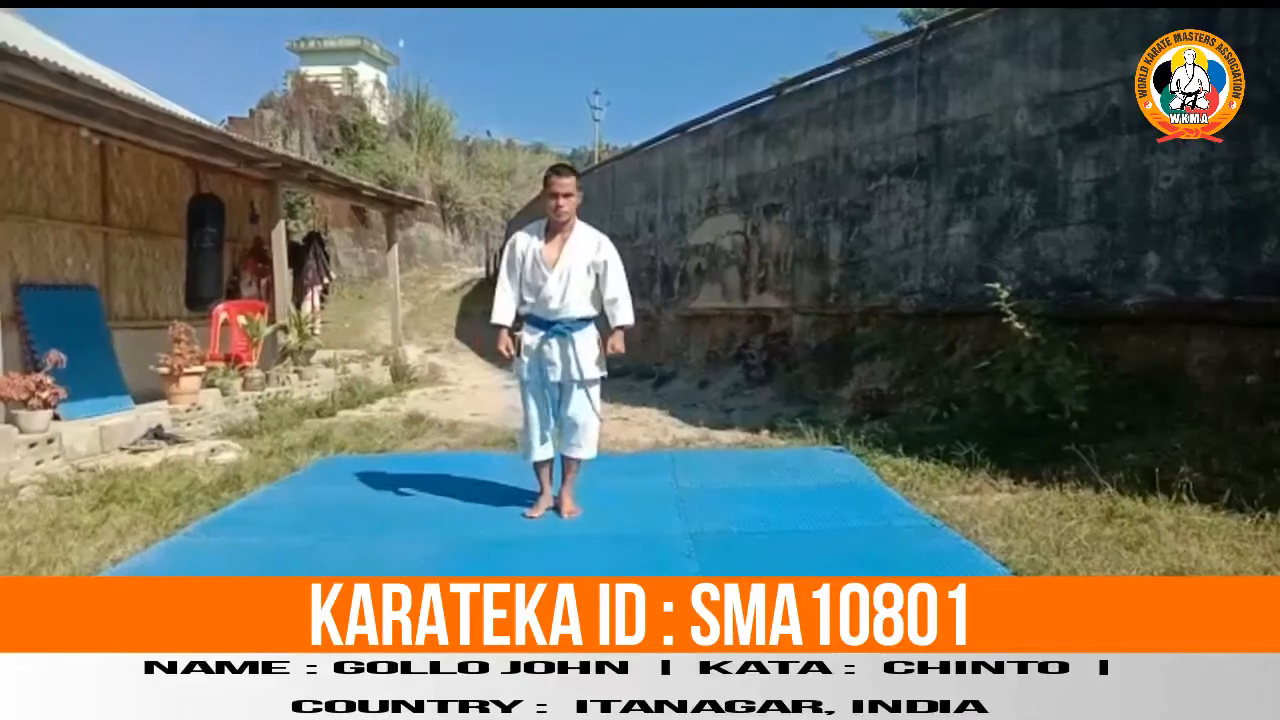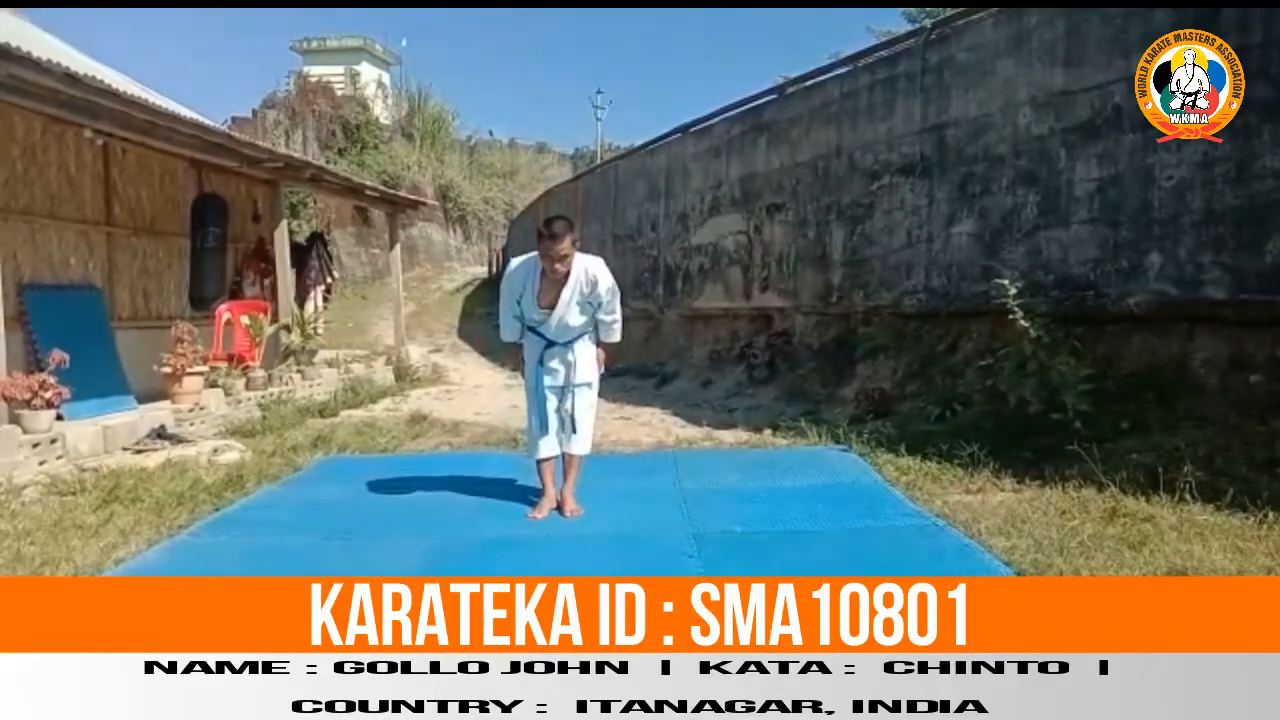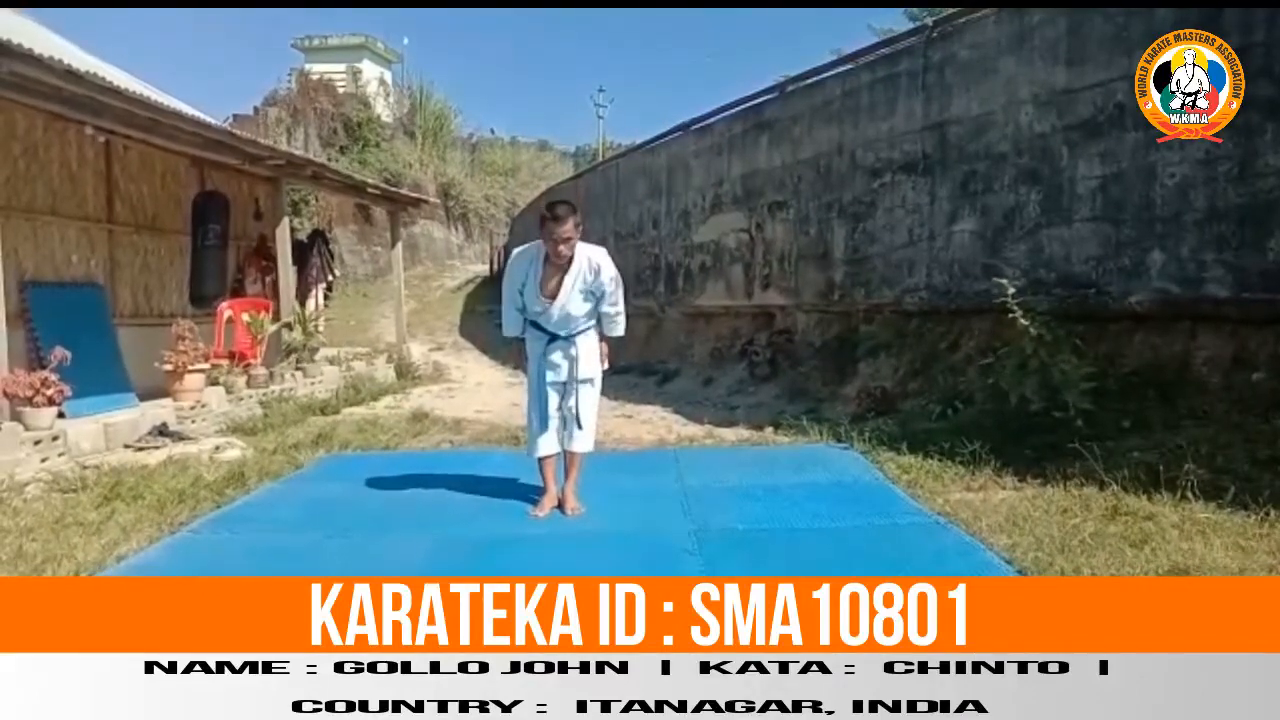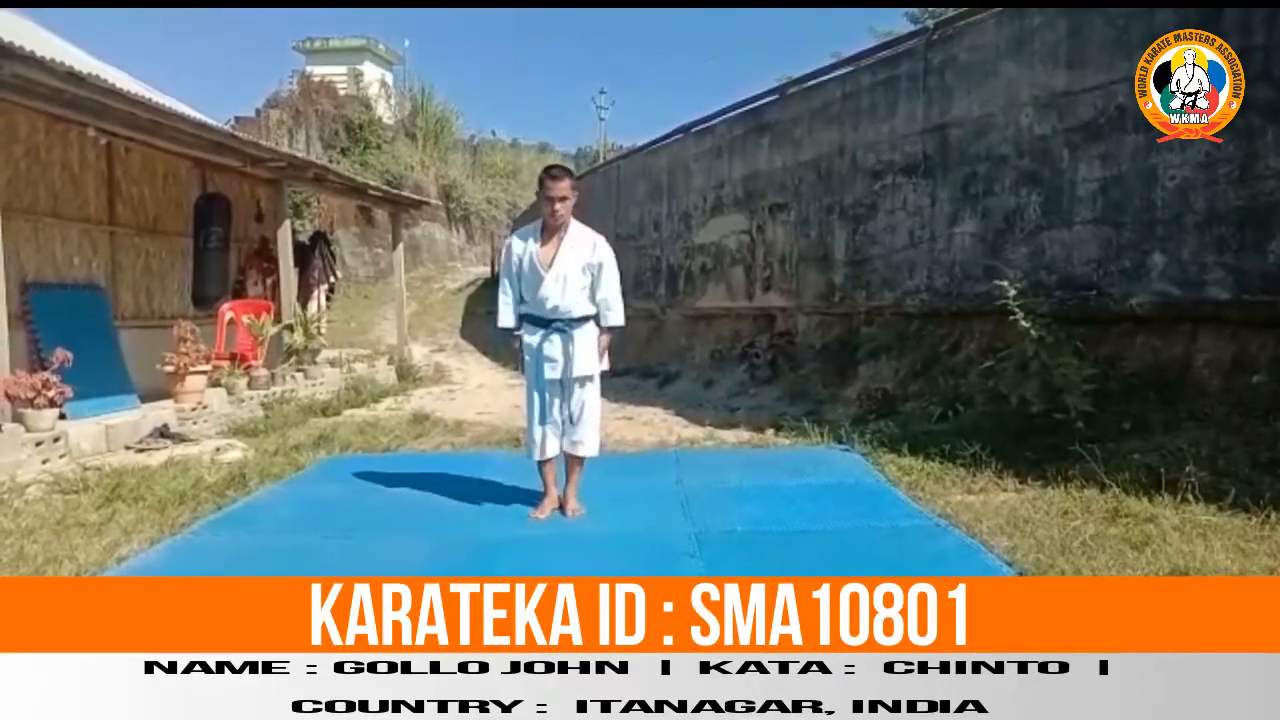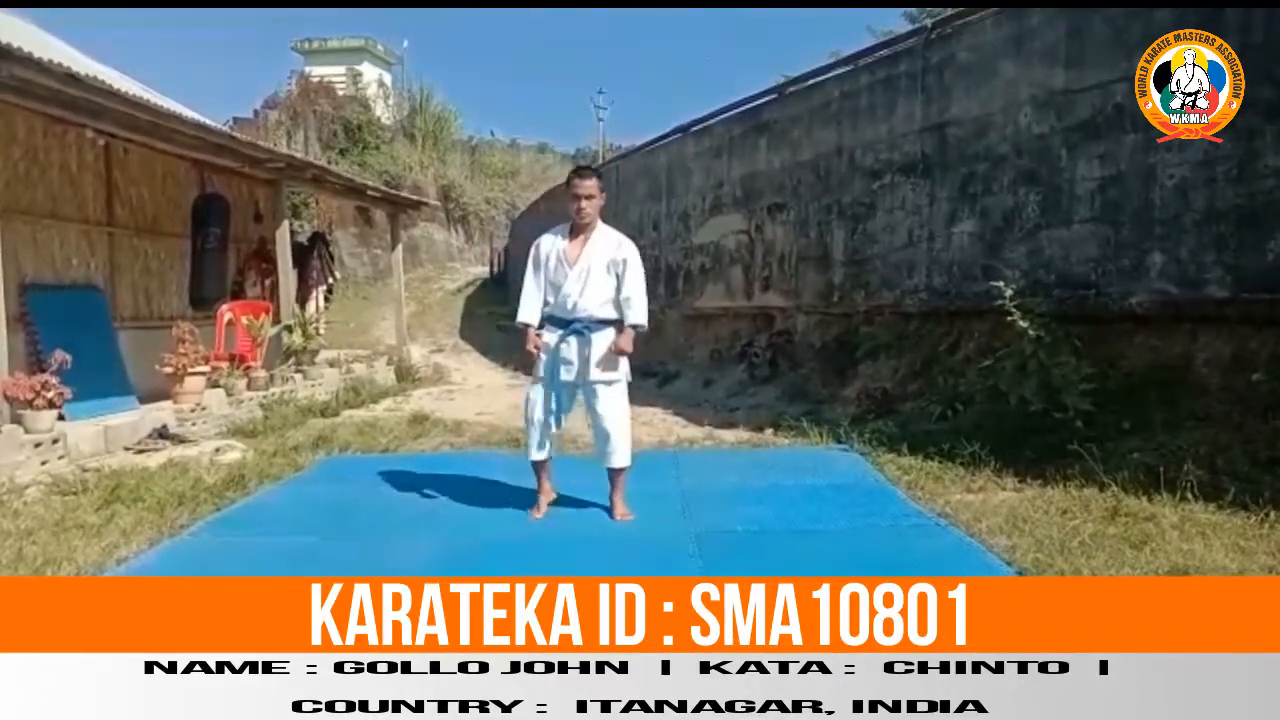
dt=1s
person 1, frame 1
left shoulder: (597, 243)
right shoulder: (522, 240)
left elbow: (615, 288)
right elbow: (508, 287)
left wrist: (618, 331)
right wrist: (503, 330)
left hip: (580, 339)
right hip: (535, 339)
left knee: (579, 417)
right knee: (537, 419)
left ankle: (567, 492)
right ankle: (545, 492)
person 1, frame 2
left shoulder: (595, 273)
right shoulder: (517, 272)
left elbow: (609, 314)
right elbow: (510, 313)
left wrist: (602, 347)
right wrist: (515, 347)
left hip: (580, 348)
right hip: (539, 348)
left knee: (578, 418)
right knee: (541, 418)
left ankle: (568, 492)
right ankle: (548, 492)
person 1, frame 3
left shoulder: (598, 263)
right shoulder: (520, 261)
left elbow: (612, 305)
right elbow: (512, 305)
left wrist: (605, 340)
right wrist: (517, 342)
left hip: (583, 344)
right hip: (541, 344)
left knee: (580, 415)
right knee: (542, 415)
left ankle: (569, 489)
right ankle: (549, 490)
person 1, frame 4
left shoulder: (593, 243)
right shoulder: (518, 243)
left elbow: (607, 292)
right elbow: (509, 292)
left wrist: (606, 334)
right wrist: (516, 336)
left hip: (580, 338)
right hip: (538, 338)
left knee: (581, 415)
right knee: (541, 416)
left ankle: (571, 491)
right ankle: (549, 493)
person 1, frame 5
left shoulder: (620, 246)
right shoulder: (546, 244)
left elbow: (633, 292)
right elbow: (534, 289)
left wrist: (628, 331)
right wrist: (530, 330)
left hip: (601, 342)
right hip: (556, 340)
left knee: (611, 420)
right knee: (539, 414)
left ankle: (617, 496)
right ankle: (544, 488)
